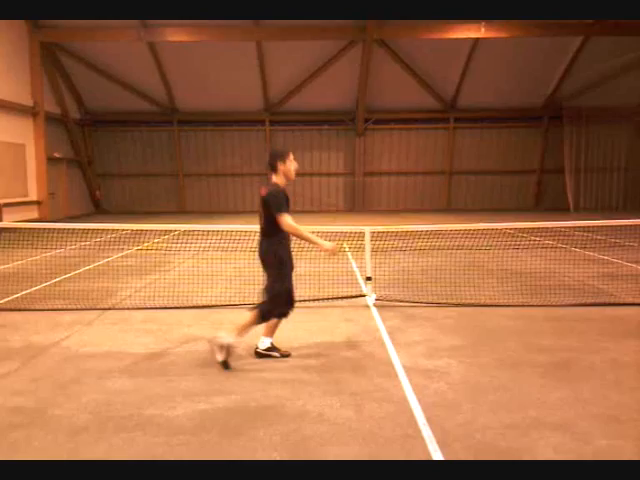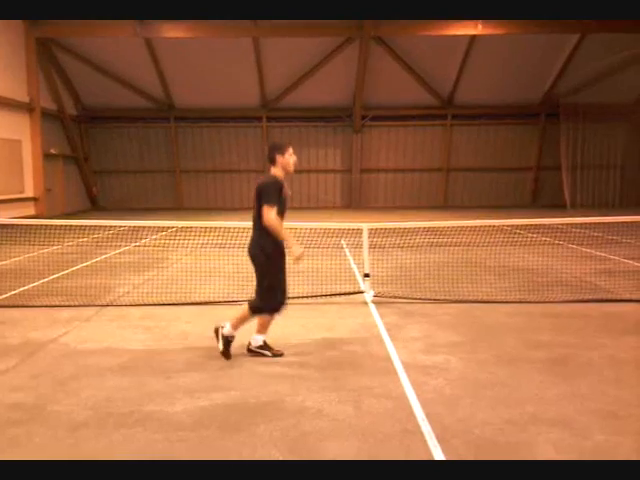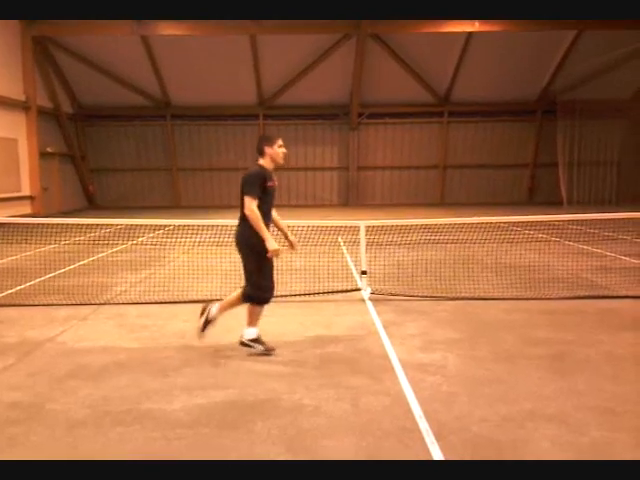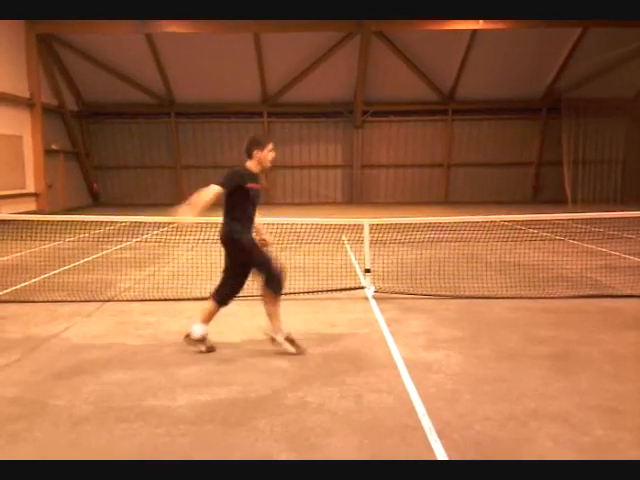
dt=0.4s
person 1, frame 1
left shoulder: (271, 191)
right shoulder: (275, 193)
right elbow: (287, 225)
right wrist: (320, 243)
left hip: (278, 255)
right hip: (275, 256)
left knee: (284, 302)
right knee: (273, 305)
left ankle: (265, 344)
right ankle: (228, 341)
person 1, frame 2
left shoulder: (276, 184)
right shoulder: (270, 184)
right elbow: (270, 218)
left wrist: (287, 245)
right wrist: (292, 244)
left hip: (271, 250)
right hip: (264, 250)
left knee: (276, 299)
right knee: (269, 300)
left ankle: (258, 342)
right ankle: (228, 330)
person 1, frame 3
left shoulder: (268, 176)
right shoulder: (254, 175)
right elbow: (250, 209)
left wrist: (287, 234)
right wrist: (268, 238)
left hip: (259, 242)
right hip: (250, 240)
left knee: (264, 288)
right knee: (259, 289)
left ankle: (250, 336)
right ankle: (214, 311)
person 1, frame 4
left shoulder: (256, 178)
right shoulder: (238, 175)
right elbow: (212, 191)
left wrist: (260, 232)
right wrist: (190, 209)
left hip: (242, 238)
right hip: (235, 236)
left knee: (230, 286)
right knee: (273, 276)
left ankle: (198, 331)
right ankle: (276, 332)
